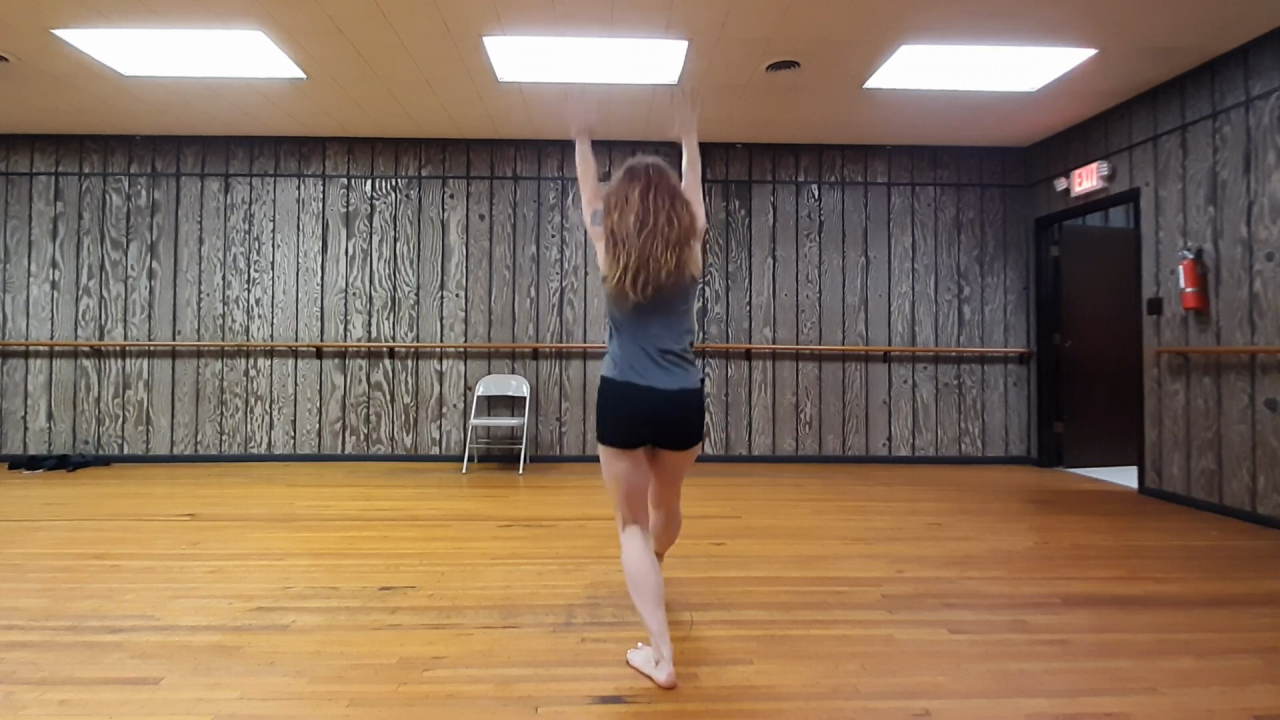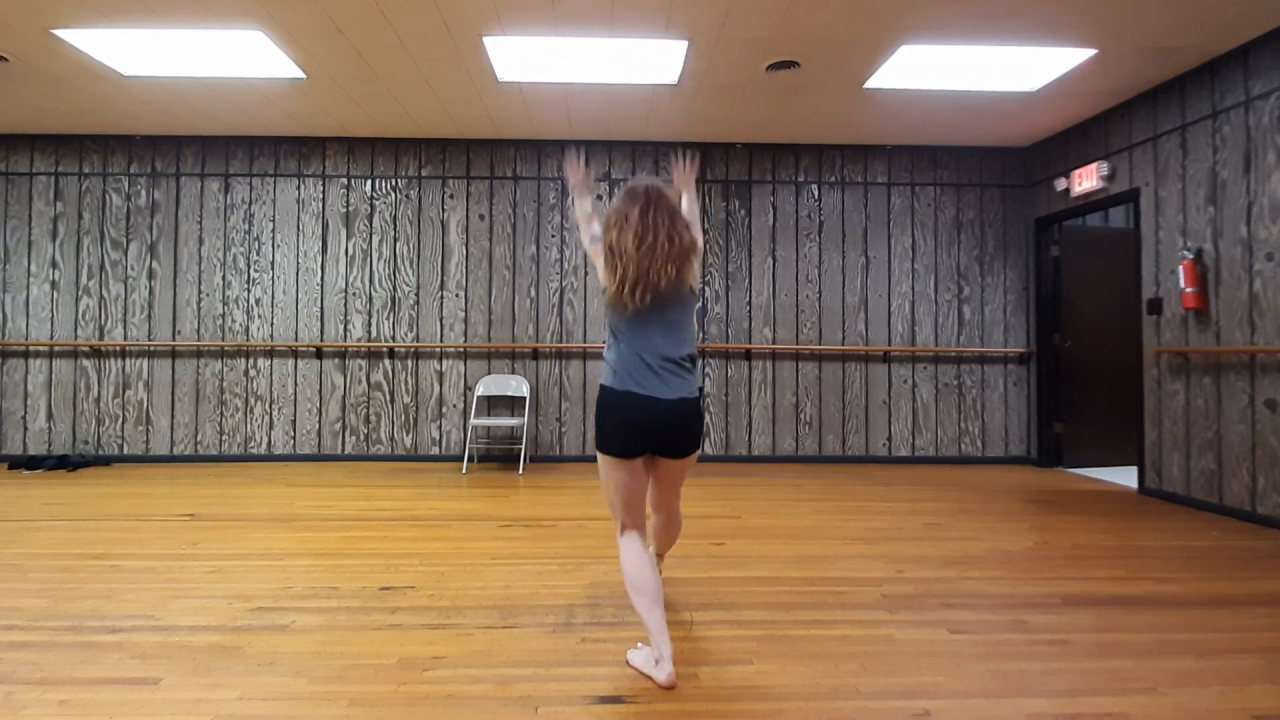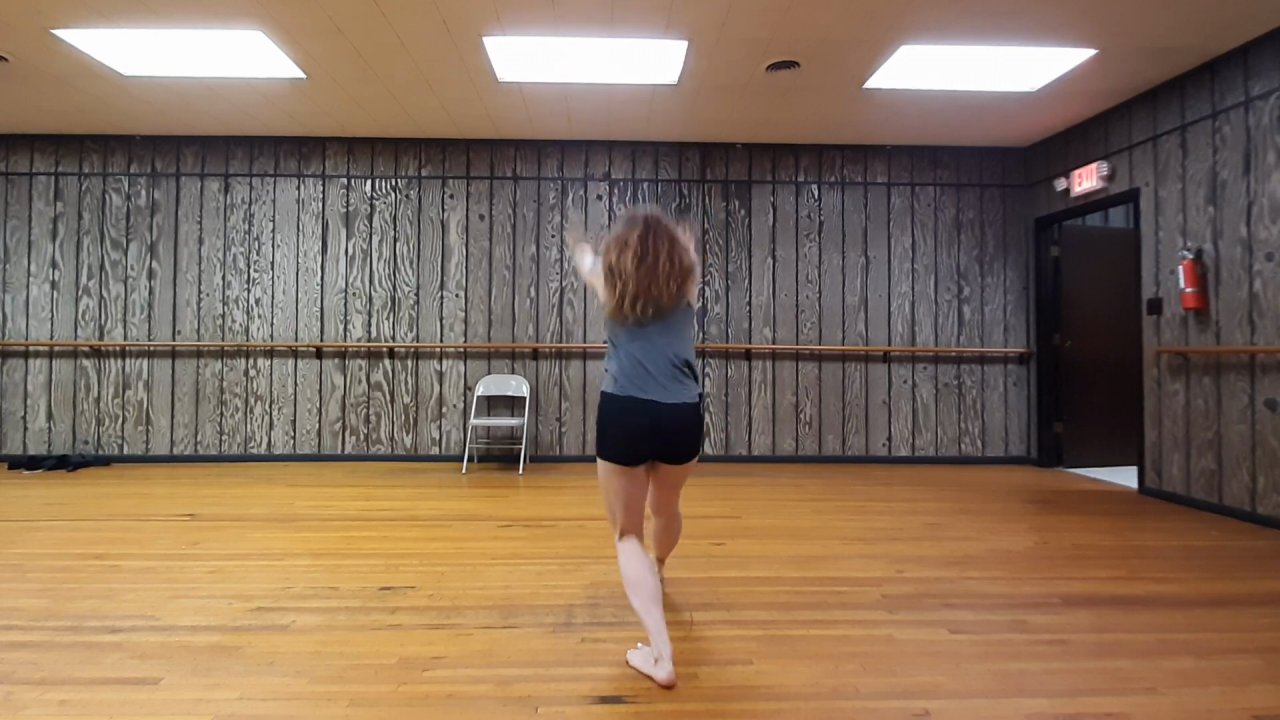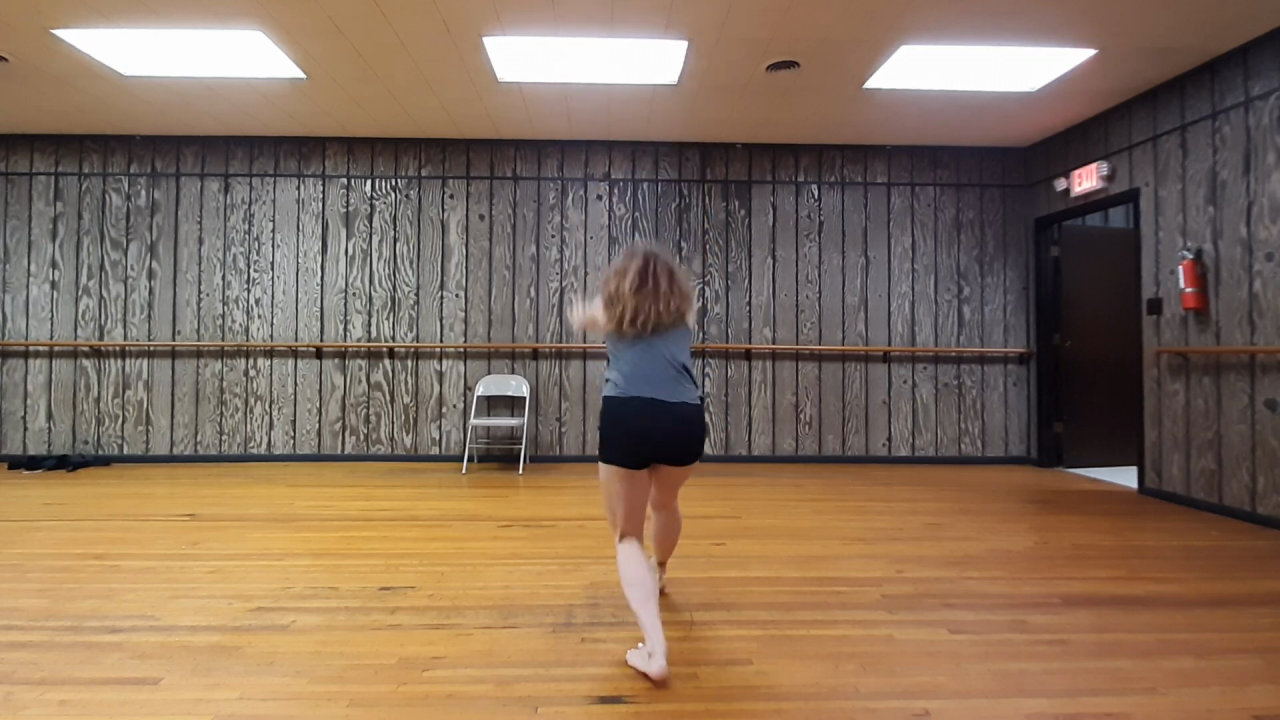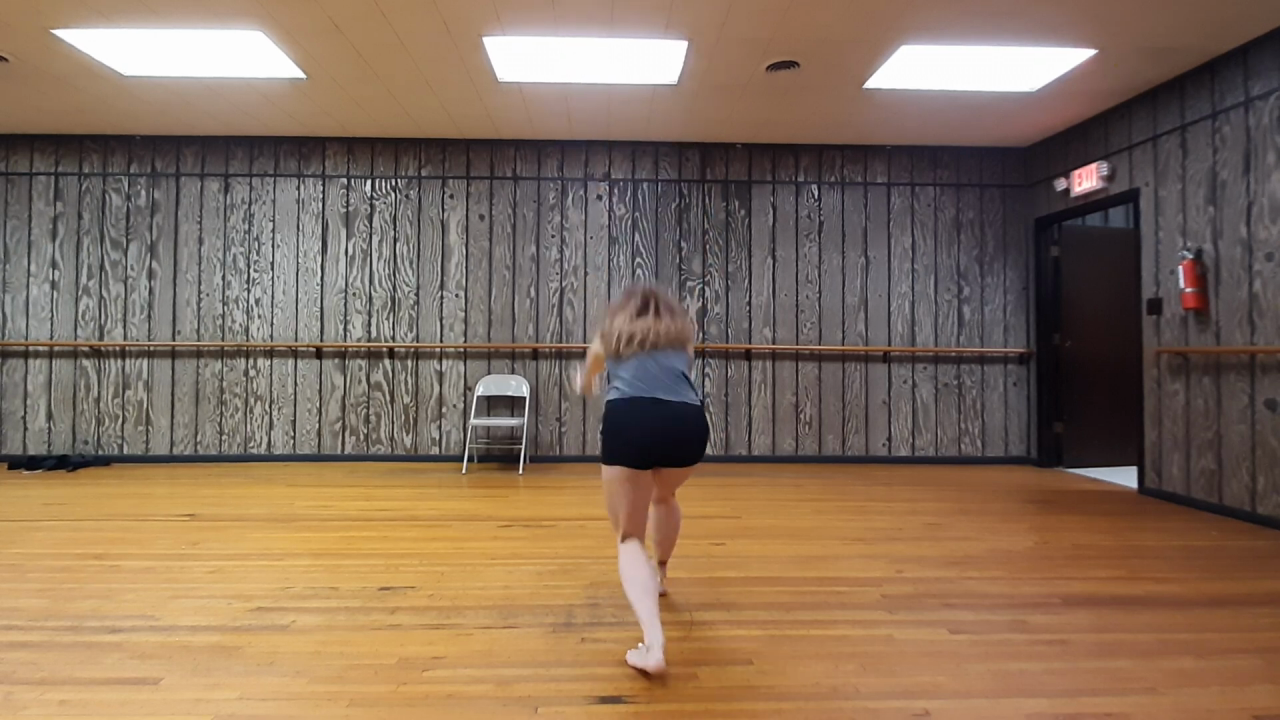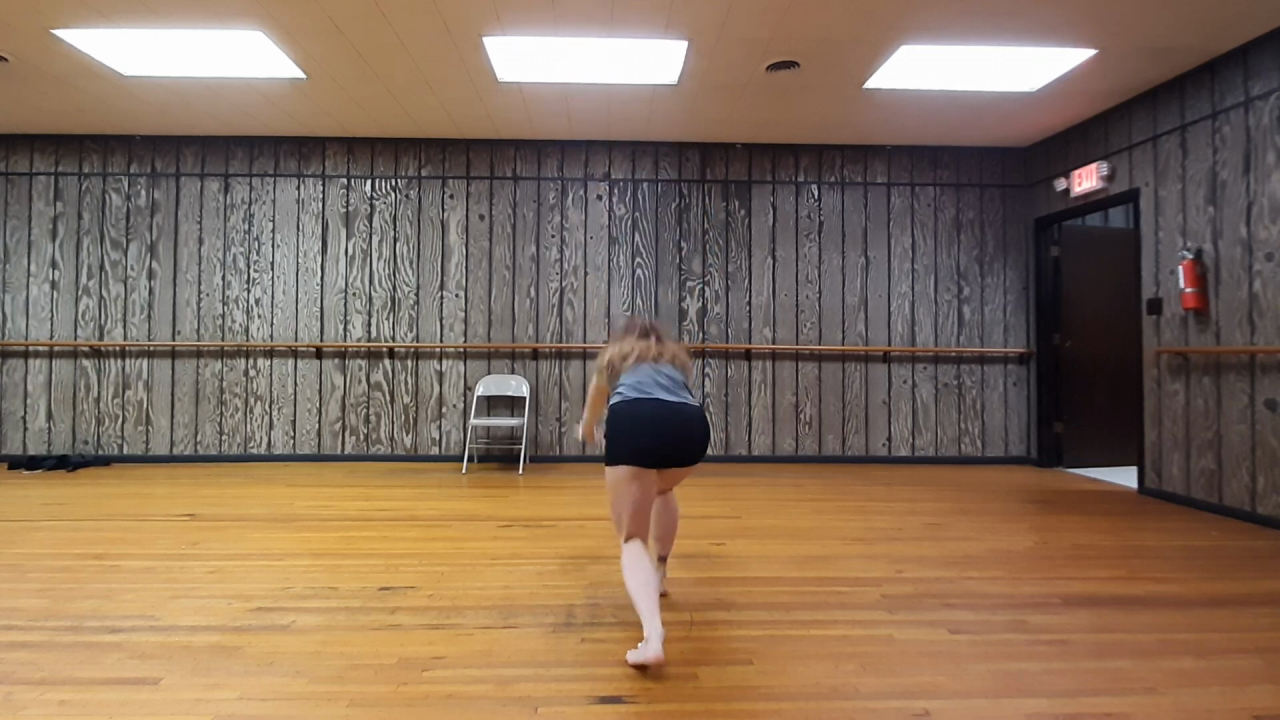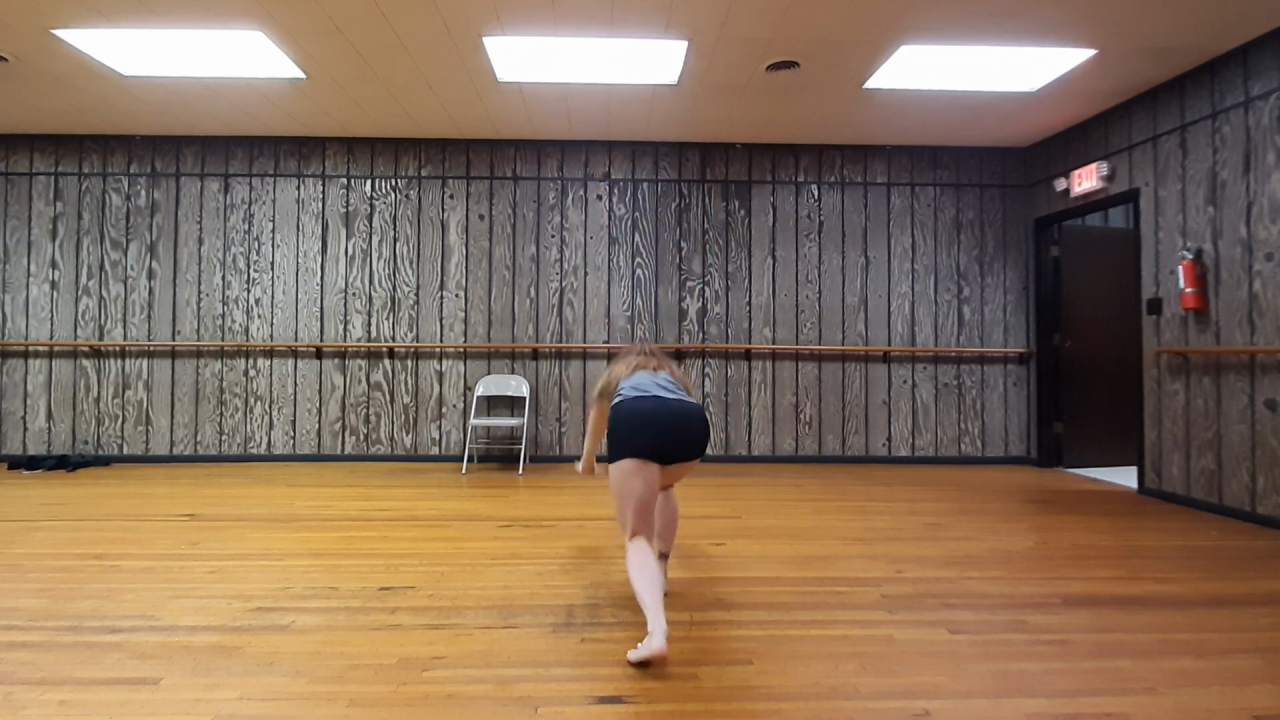
dt=0.1s
person 1, frame 1
left shoulder: (611, 242)
right shoulder: (690, 244)
left elbow: (588, 192)
right elbow: (693, 190)
left wrist: (583, 146)
right wrist: (689, 148)
left hip: (625, 399)
right hip: (683, 402)
left knee: (634, 526)
right knee: (667, 504)
left ankle: (661, 657)
right ankle: (654, 564)
person 1, frame 2
left shoulder: (610, 259)
right shoulder: (687, 260)
left elbow: (587, 223)
right elbow: (692, 221)
left wrist: (580, 192)
right wrist: (686, 188)
left hip: (622, 408)
right hip: (682, 411)
left knee: (631, 531)
right knee: (667, 506)
left ankle: (660, 656)
right ankle: (655, 566)
person 1, frame 3
left shoulder: (610, 280)
right shoulder: (685, 282)
left elbow: (586, 264)
left wrist: (582, 255)
right wrist: (683, 241)
left hip: (624, 413)
right hip: (682, 416)
left knee: (628, 534)
right knee: (666, 505)
left ankle: (660, 654)
right ankle: (655, 572)
person 1, frame 4
left shoulder: (611, 307)
right shoulder: (681, 307)
left elbow: (586, 316)
left wrist: (581, 315)
left hip: (625, 418)
right hip: (685, 421)
left knee: (628, 538)
right knee: (665, 504)
left ankle: (655, 651)
right ankle: (657, 575)
person 1, frame 5
left shoulder: (613, 333)
right shoulder: (679, 332)
left elbow: (588, 373)
left wrist: (584, 380)
left hip: (629, 418)
right hip: (688, 421)
left knee: (629, 537)
right knee: (665, 499)
left ankle: (653, 643)
right ankle: (658, 573)
person 1, frame 6
left shoulder: (613, 358)
right shoulder: (676, 358)
left elbow: (594, 402)
left wrist: (587, 428)
left hip: (632, 420)
right hip: (691, 424)
left knee: (632, 539)
right knee: (663, 492)
left ankle: (653, 638)
right ankle: (658, 573)
person 1, frame 7
left shoulder: (616, 379)
right shoulder: (673, 375)
left elbow: (595, 429)
left wrist: (587, 461)
right wrist: (669, 478)
left hip: (635, 418)
right hip: (691, 420)
left knee: (638, 536)
right knee: (664, 490)
left ankle: (656, 631)
right ankle: (658, 569)
